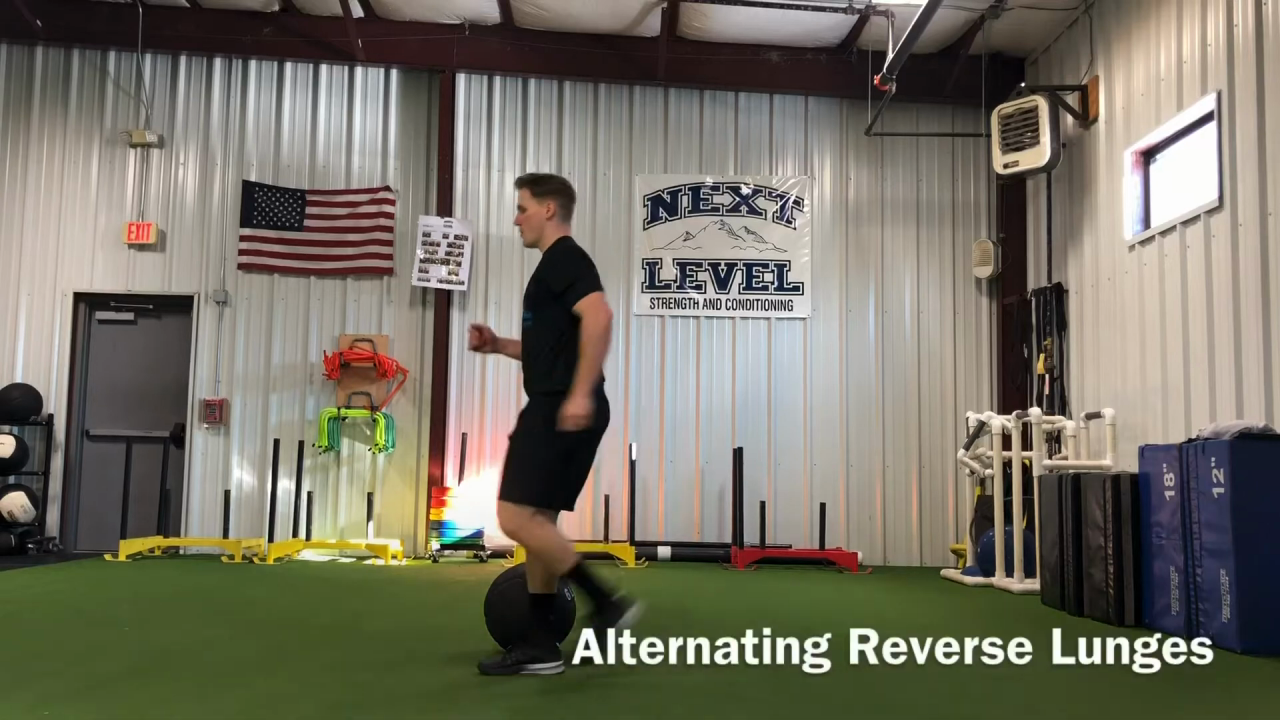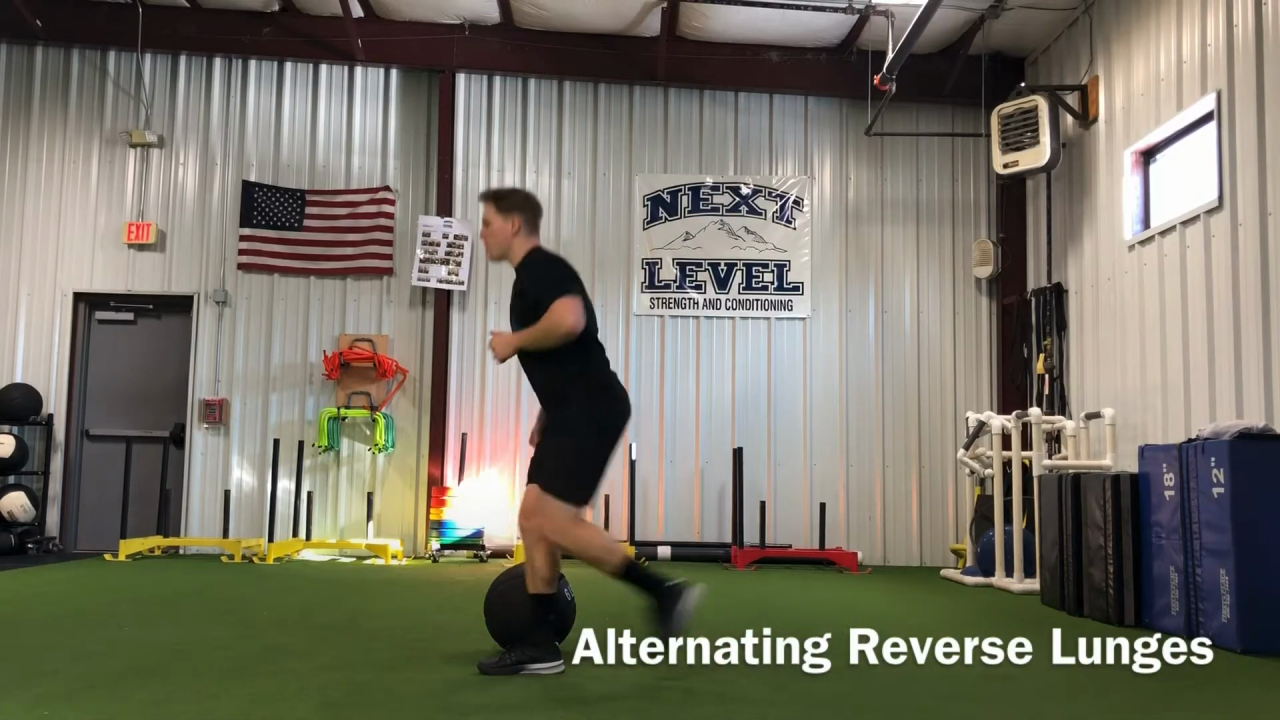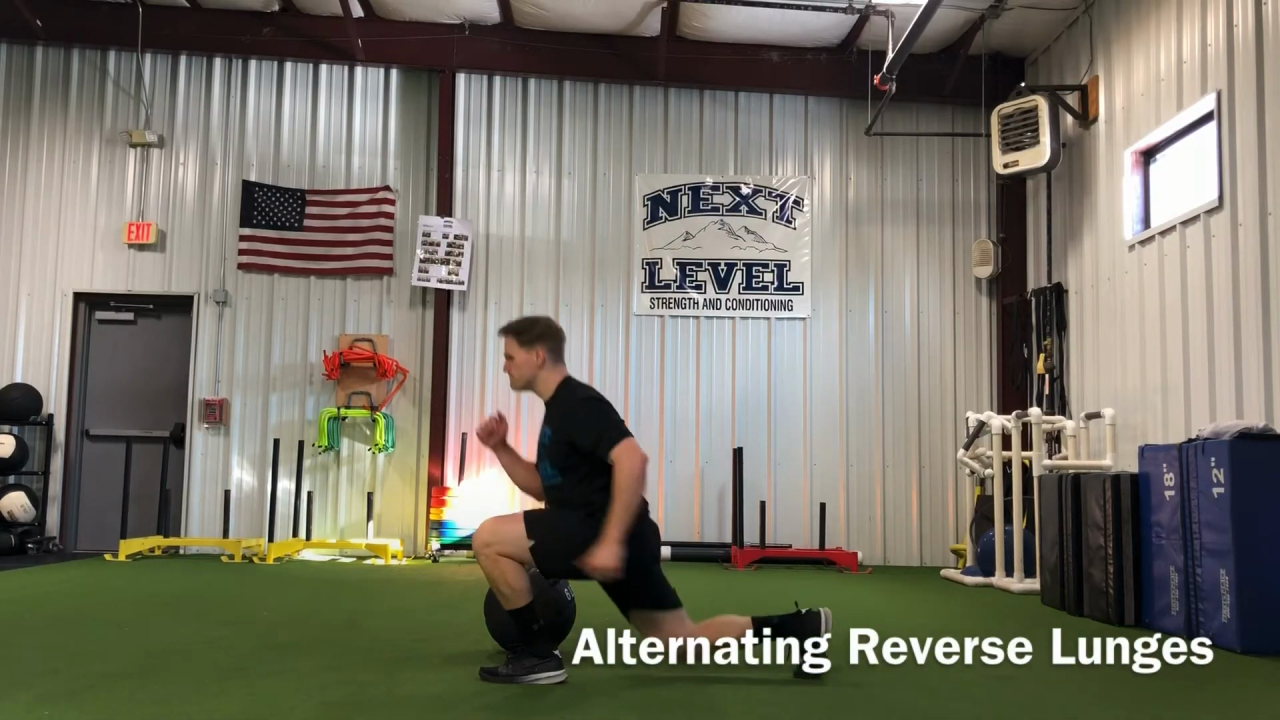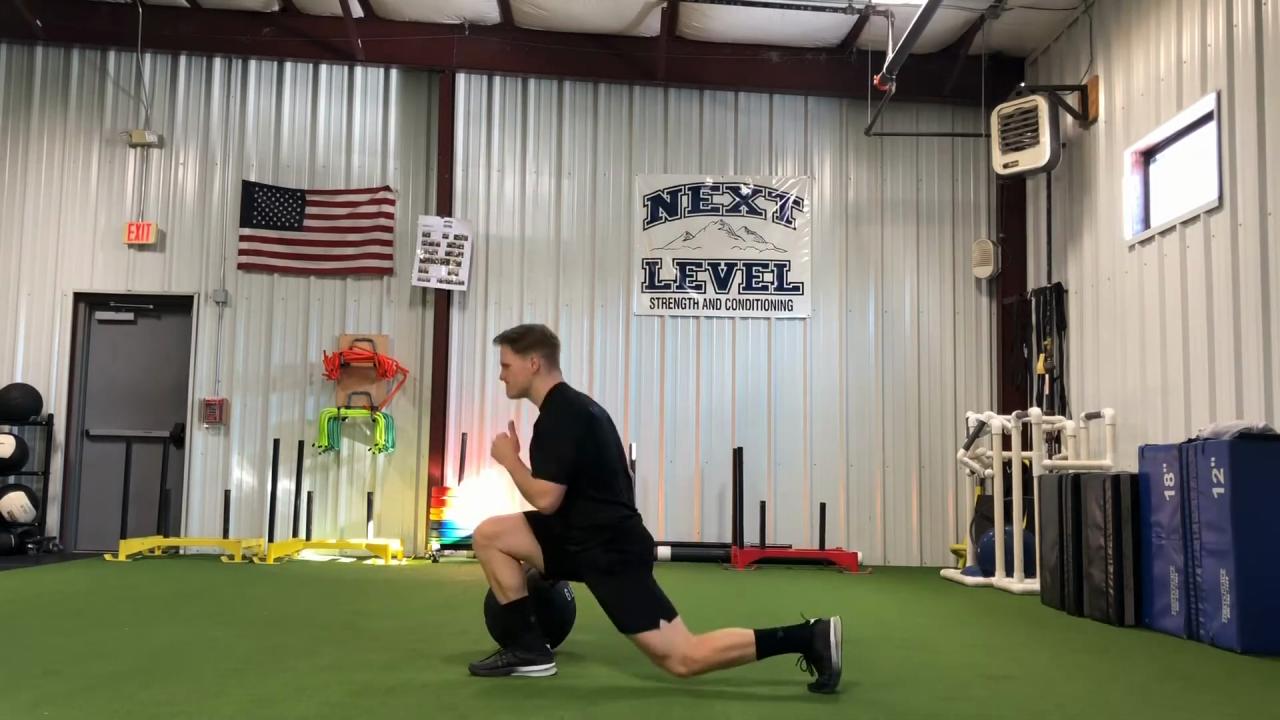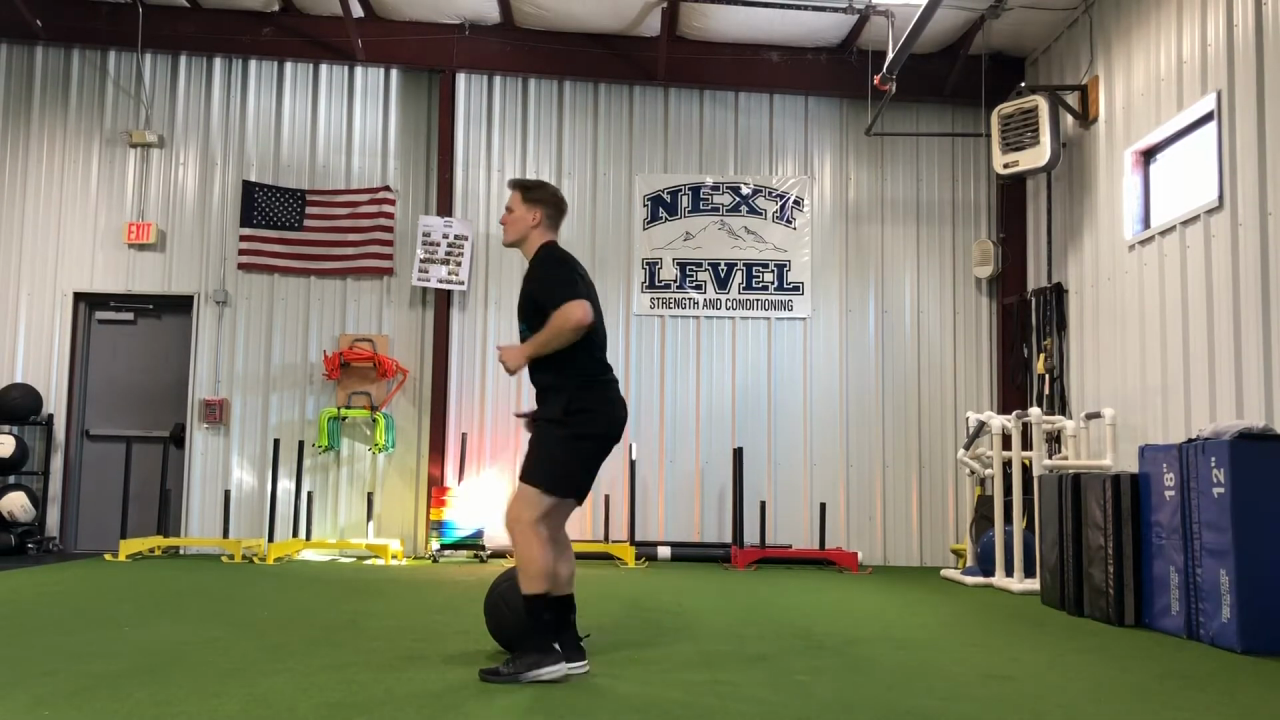
dt=1s
person 1, frame 1
left shoulder: (564, 258)
right shoulder: (560, 265)
left elbow: (598, 317)
left wrist: (582, 393)
right wrist: (500, 345)
left hip: (561, 412)
right hip: (555, 411)
left knee: (516, 517)
right knee: (536, 521)
left ankle: (605, 604)
right ankle: (539, 642)
person 1, frame 2
left shoulder: (544, 268)
right shoulder: (535, 274)
left elbow: (571, 320)
left wrist: (513, 342)
right wrist: (545, 415)
left hip: (590, 408)
right hip: (569, 410)
left knee: (555, 523)
right knee: (532, 520)
left ankle: (663, 593)
right ankle: (542, 644)
person 1, frame 3
left shoulder: (578, 405)
right shoulder: (557, 412)
left elbow: (632, 460)
right elbow: (542, 487)
left wrist: (610, 541)
right wrist: (501, 450)
left hip: (603, 532)
right hip: (616, 534)
left knee: (489, 540)
right knee: (683, 639)
left ankle: (537, 653)
right ankle: (803, 627)
person 1, frame 4
left shoulder: (559, 418)
right shoulder: (576, 408)
left elbow: (546, 498)
right elbow: (620, 472)
left wrist: (508, 457)
left hip: (609, 547)
right hip: (586, 536)
left knee: (682, 657)
right knee: (488, 537)
left ankle: (809, 638)
right ankle: (528, 646)
person 1, frame 5
left shoulder: (551, 264)
right shoulder: (555, 268)
left elbow: (580, 315)
left wrist: (526, 350)
right wrist: (548, 408)
left hip: (579, 414)
right hip: (585, 413)
left knee: (524, 520)
right knee: (546, 523)
left ankle: (539, 647)
right ankle: (564, 645)
